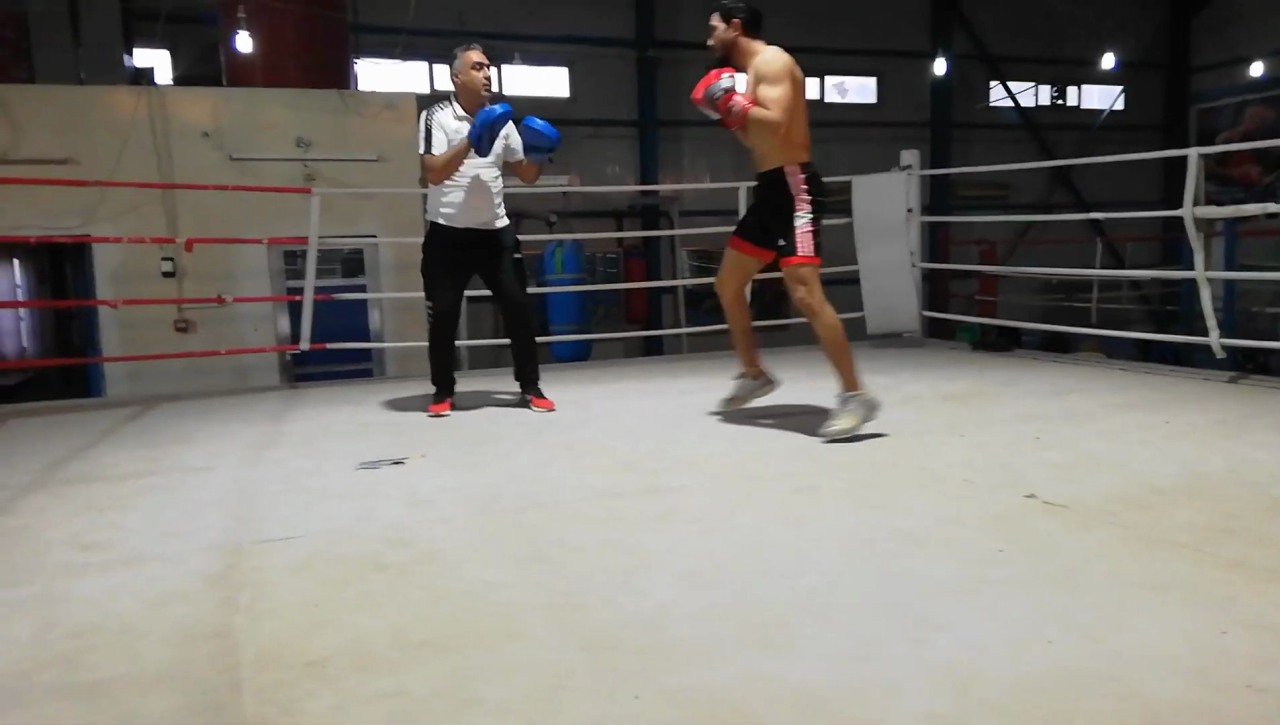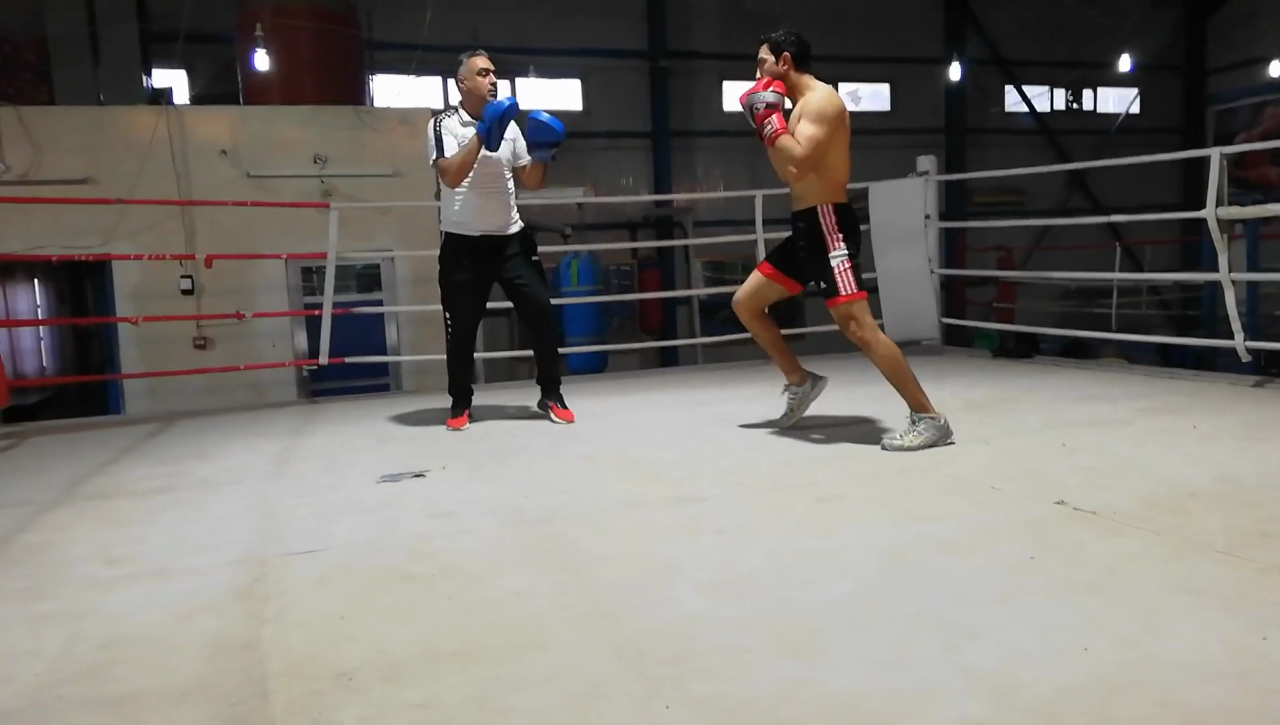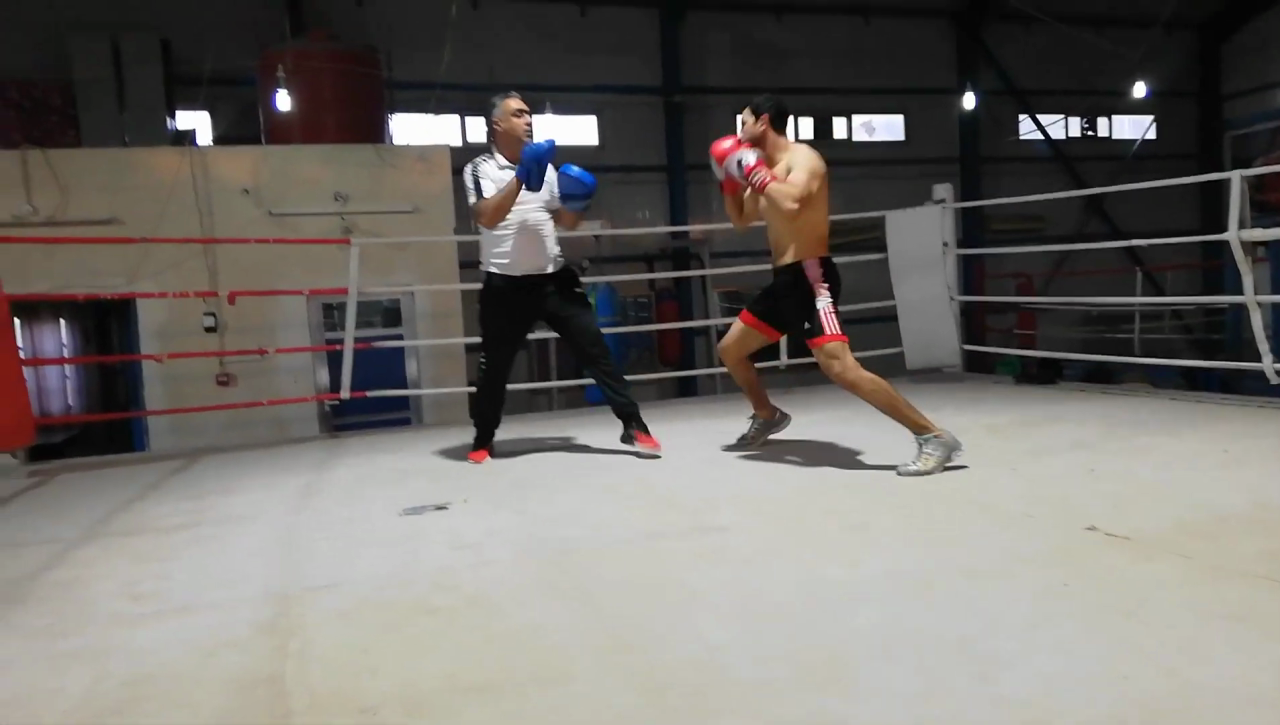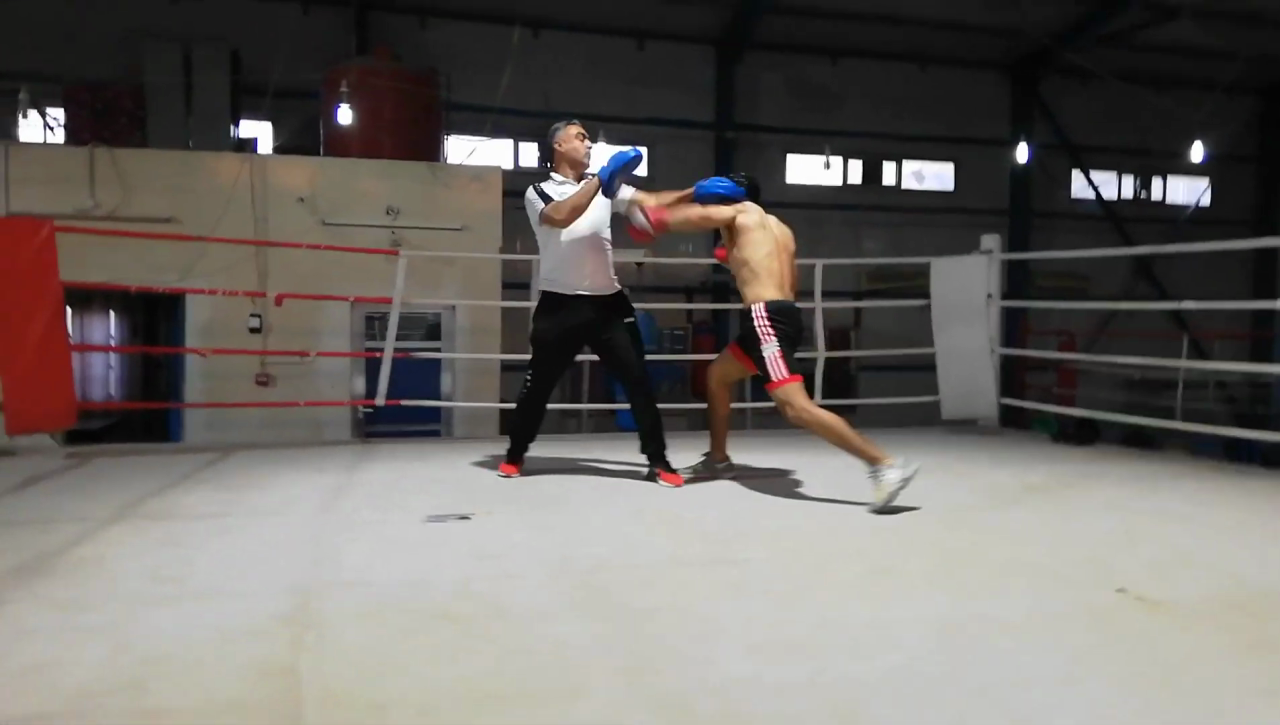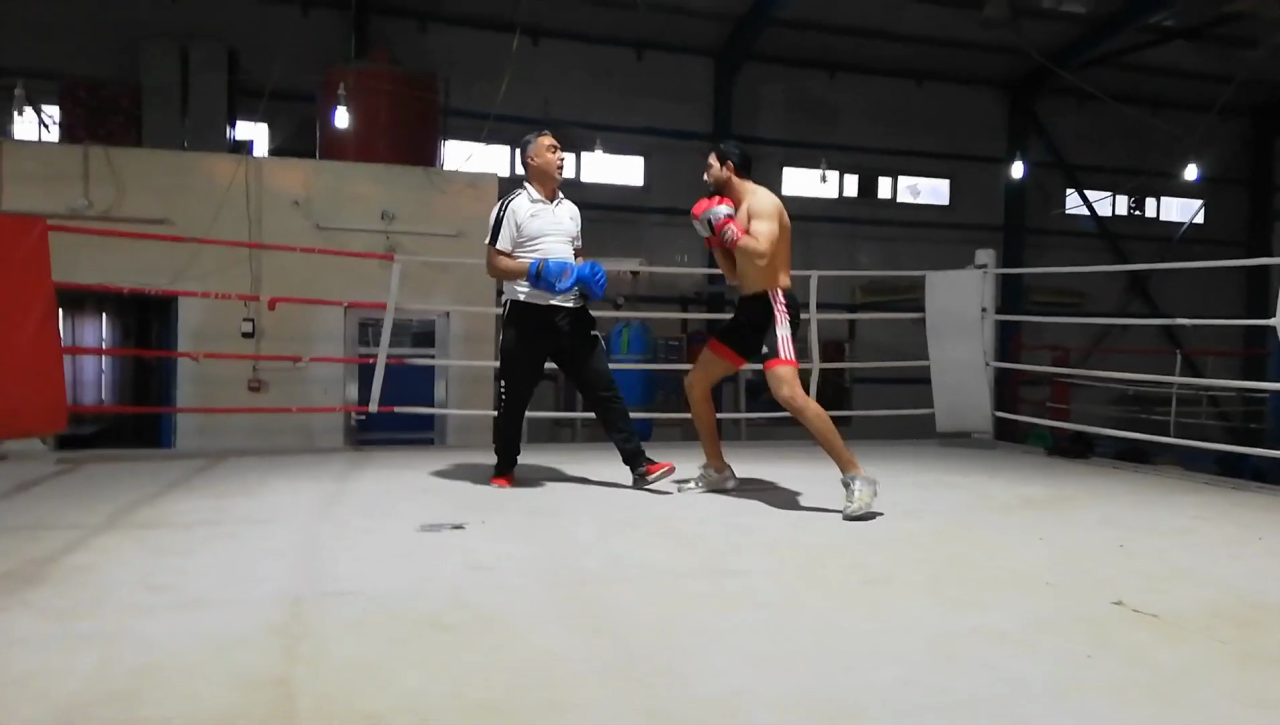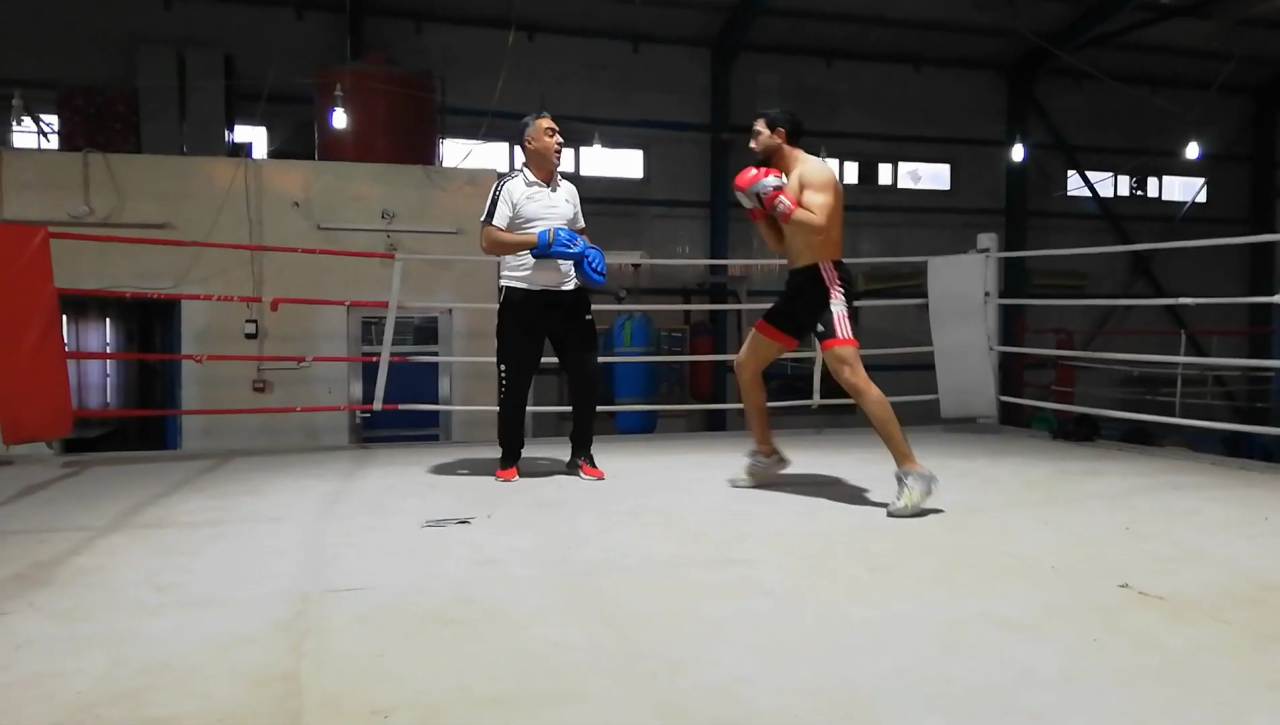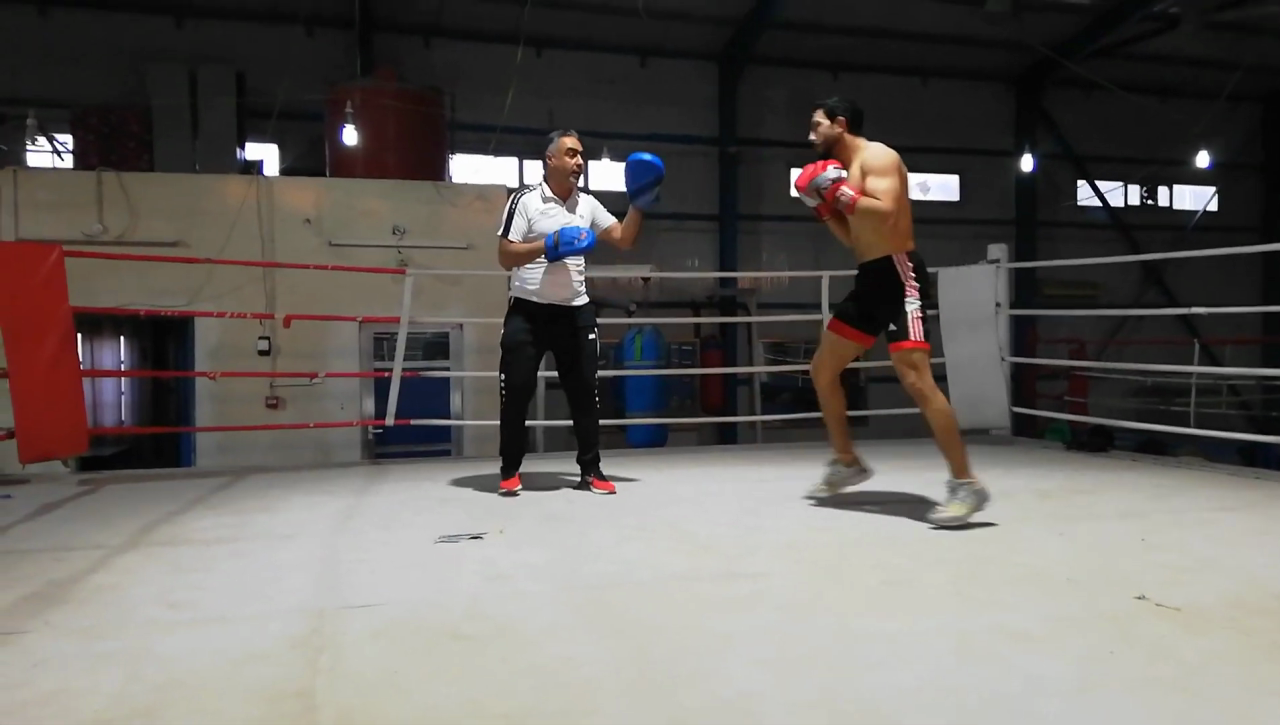
dt=0.3s
person 1, frame 1
left shoulder: (772, 61)
right shoulder: (755, 70)
left elbow: (776, 124)
left wrist: (731, 100)
right wrist: (726, 114)
left hip: (793, 186)
right hip: (769, 189)
left knee: (805, 292)
right knee: (727, 285)
left ankle: (855, 396)
right ankle: (753, 375)
person 1, frame 2
left shoulder: (821, 99)
right shoulder: (800, 106)
left elbow: (796, 165)
left wrist: (770, 117)
right wrist: (766, 126)
left hip: (827, 225)
right hip: (804, 228)
left knee: (859, 328)
right knee: (744, 303)
left ankle: (928, 417)
right ankle: (800, 379)
person 1, frame 3
left shoulder: (802, 159)
right shoulder: (769, 170)
left elbow: (790, 207)
right elbow: (740, 219)
left wrist: (753, 171)
right wrist: (729, 179)
left hip: (811, 278)
right hip: (782, 281)
left knee: (840, 367)
right knee: (729, 350)
left ankle: (933, 438)
right ankle: (767, 416)
person 1, frame 4
left shoulder: (740, 213)
right shoulder: (780, 230)
left elbow: (695, 215)
left wrist: (649, 217)
left hip: (766, 318)
right hip: (774, 316)
left knee: (795, 406)
right knee: (717, 378)
left ankle: (886, 465)
right ankle: (716, 460)
person 1, frame 5
left shoulder: (761, 201)
right shoulder: (739, 208)
left elbow: (763, 259)
left wrist: (725, 225)
right wrist: (714, 235)
left hip: (773, 306)
right hip: (749, 309)
left knee: (789, 393)
right knee: (696, 382)
left ankle: (856, 477)
right ankle: (717, 470)
person 1, frame 6
left shoulder: (814, 171)
right shoulder: (784, 178)
left elbow: (816, 228)
left wrist: (775, 198)
right wrist: (758, 207)
left hip: (825, 282)
right hip: (797, 285)
left knee: (850, 375)
right knee: (746, 365)
left ankle: (914, 474)
right ankle: (766, 454)
person 1, frame 7
left shoulder: (878, 157)
right shoulder: (849, 171)
left elbow: (886, 215)
left wrist: (838, 190)
right wrist: (823, 204)
left hip: (898, 276)
right hip: (868, 279)
left knee: (915, 379)
right knee: (822, 368)
left ankle: (966, 484)
right ankle: (847, 462)
person 2, frame 1
left shoulder: (501, 119)
right shoulder: (436, 117)
left elbow: (525, 175)
right elbow: (433, 173)
left wrist: (538, 155)
right wrist: (471, 139)
left hip: (495, 233)
right hip: (448, 236)
left knee: (519, 309)
right knee: (442, 317)
left ankle: (530, 387)
right ankle: (443, 392)
person 2, frame 2
left shoulder: (506, 126)
right shoulder: (444, 124)
left elbow: (532, 182)
right elbow: (451, 175)
left wrist: (541, 153)
right wrist: (481, 134)
left hip: (511, 240)
right hip: (463, 245)
left knee: (541, 312)
right knee: (461, 329)
left ankle: (550, 396)
right ankle: (460, 405)
person 2, frame 3
left shoulder: (546, 168)
right shoulder: (479, 169)
left elbow: (566, 222)
right elbow: (487, 217)
left wrist: (577, 203)
right wrist: (520, 177)
left hip: (553, 277)
right hip: (505, 285)
left knee: (593, 346)
right knee: (494, 366)
left ankle: (632, 425)
right ankle: (483, 440)
person 2, frame 4
left shoulder: (607, 187)
right shoulder: (541, 190)
left elbow: (650, 203)
right elbow: (562, 217)
left wrist: (696, 192)
right wrist: (601, 178)
left hip: (607, 301)
right hip: (559, 304)
left knee: (637, 379)
right knee: (539, 384)
left ankle: (657, 461)
right ankle: (515, 454)
person 2, frame 5
left shoulder: (571, 209)
right shoulder: (512, 206)
right elbow: (494, 264)
left wrist: (590, 271)
right wrist: (534, 270)
left hip: (570, 313)
right hip: (527, 314)
left knee: (602, 385)
right knee: (514, 395)
left ankle: (638, 463)
right ankle: (504, 467)
person 2, frame 6
left shoulder: (568, 190)
right shoulder: (509, 187)
left elbow: (580, 234)
right elbow: (489, 241)
left wrist: (588, 252)
right wrist: (537, 240)
left hip: (569, 297)
right hip: (522, 298)
left knee: (585, 374)
right knee: (516, 381)
left ankle: (582, 455)
right ankle: (509, 458)
person 2, frame 7
left shoulder: (587, 204)
right shoulder: (524, 201)
left elbow: (622, 240)
right elbow: (505, 256)
left wrist: (640, 201)
right wrist: (549, 244)
left hip: (575, 312)
right hip: (527, 311)
left knee: (584, 391)
right knee: (516, 389)
left ankle: (590, 470)
right ankle: (510, 469)
